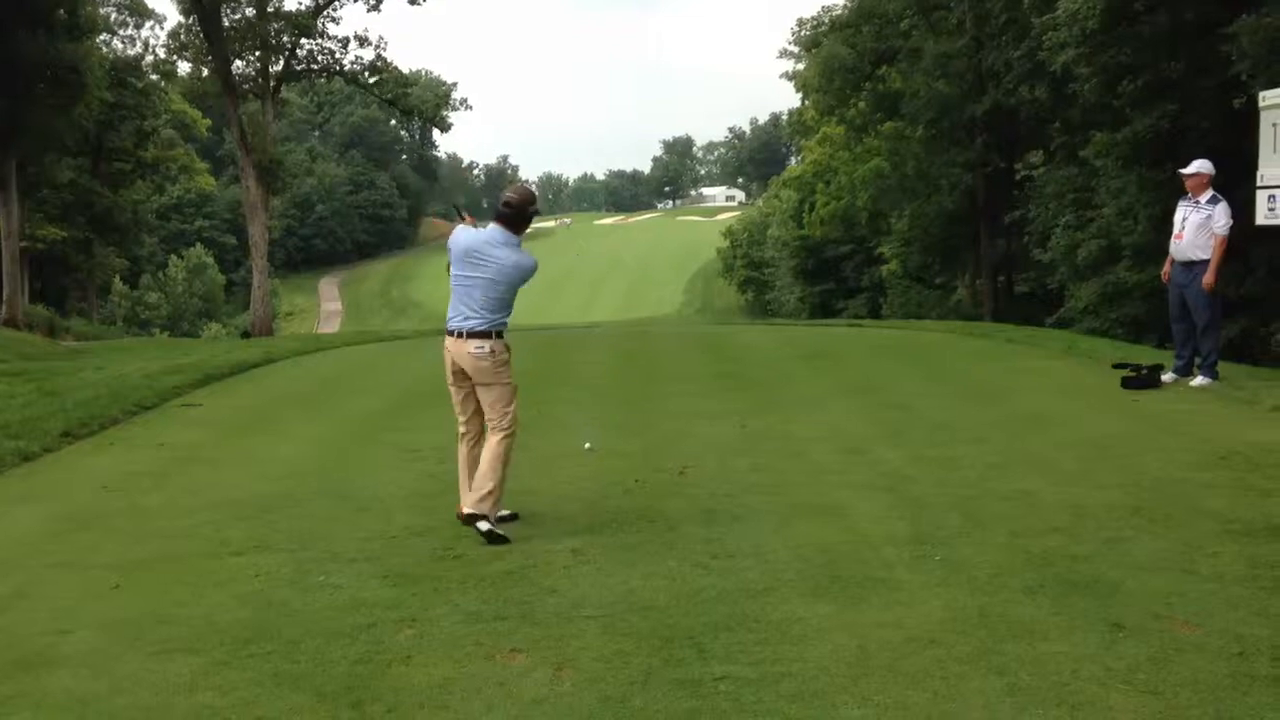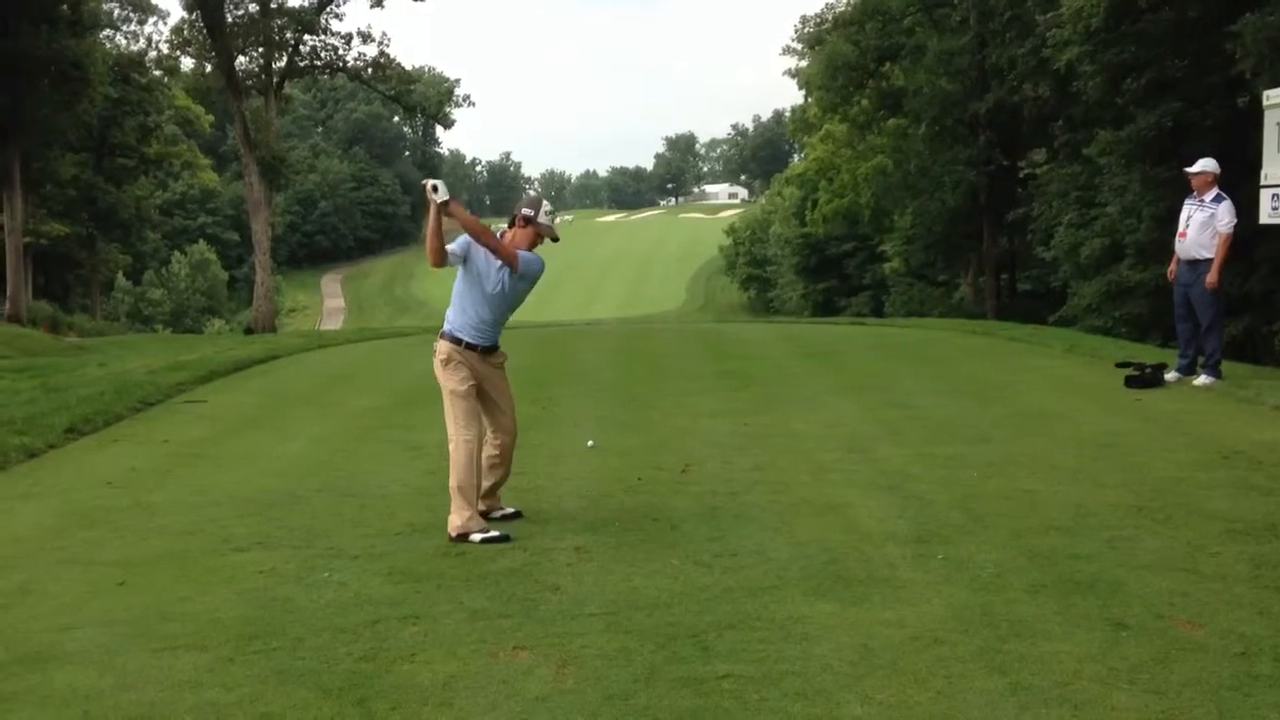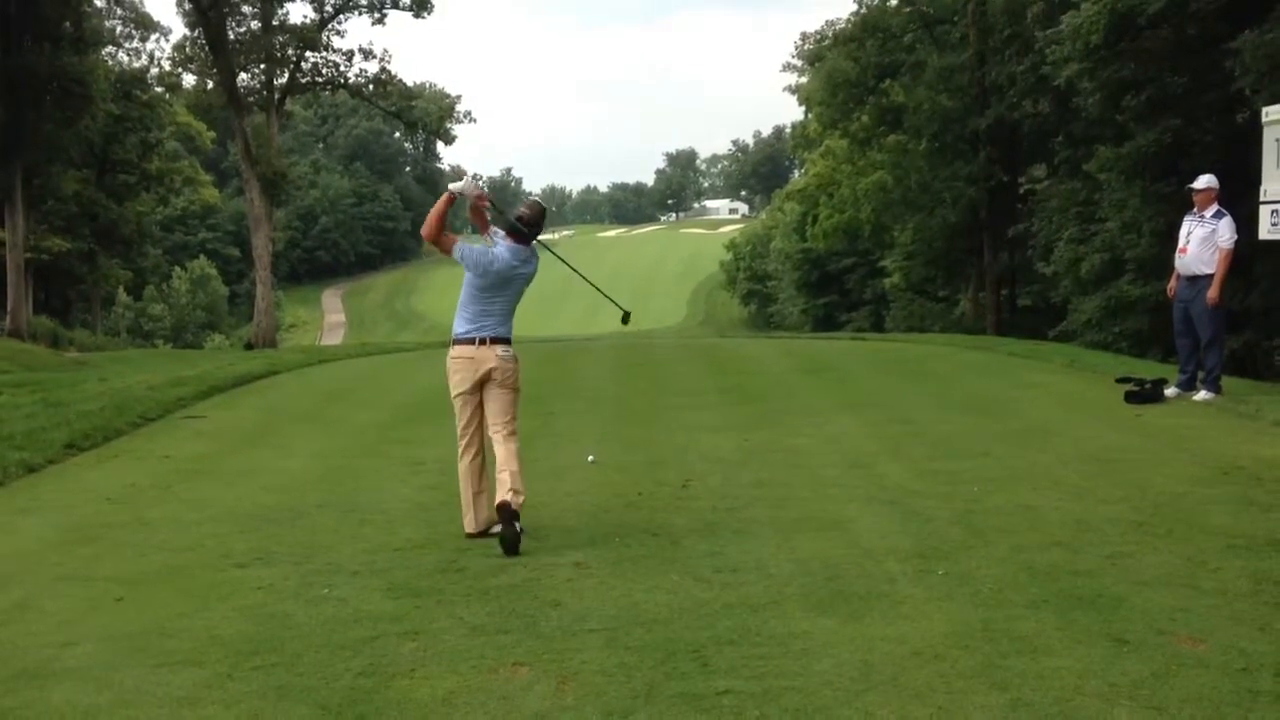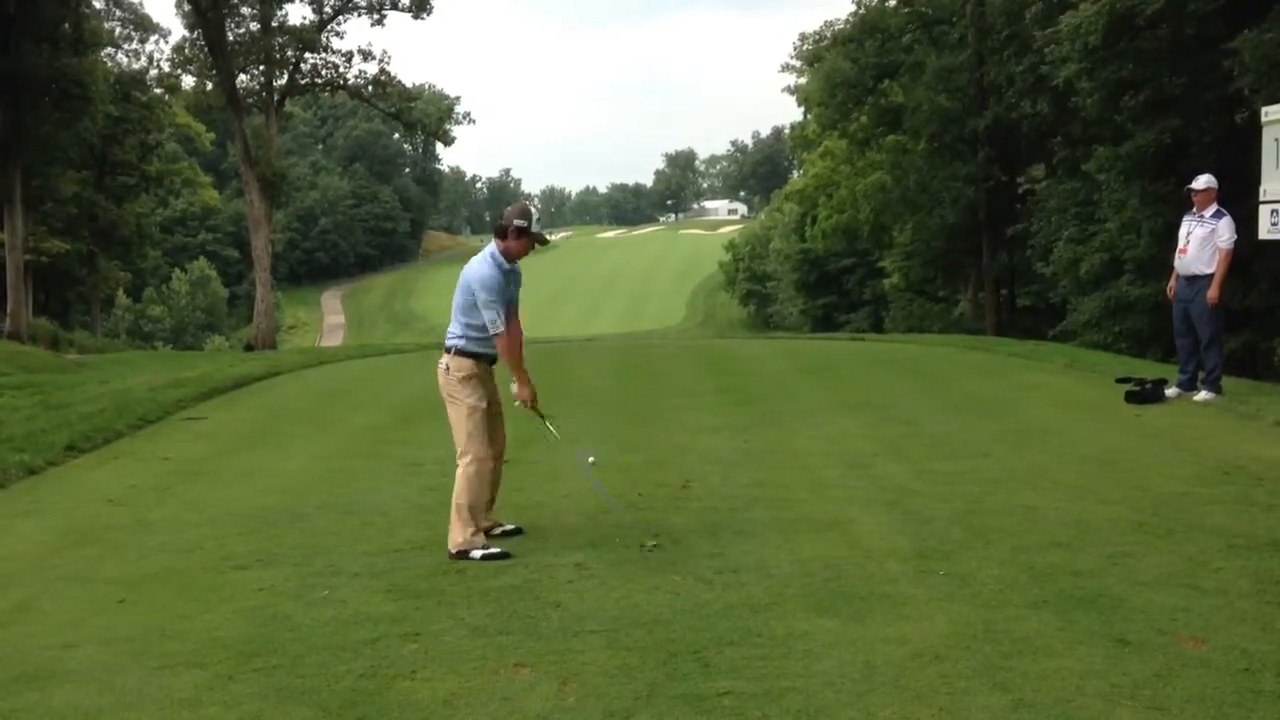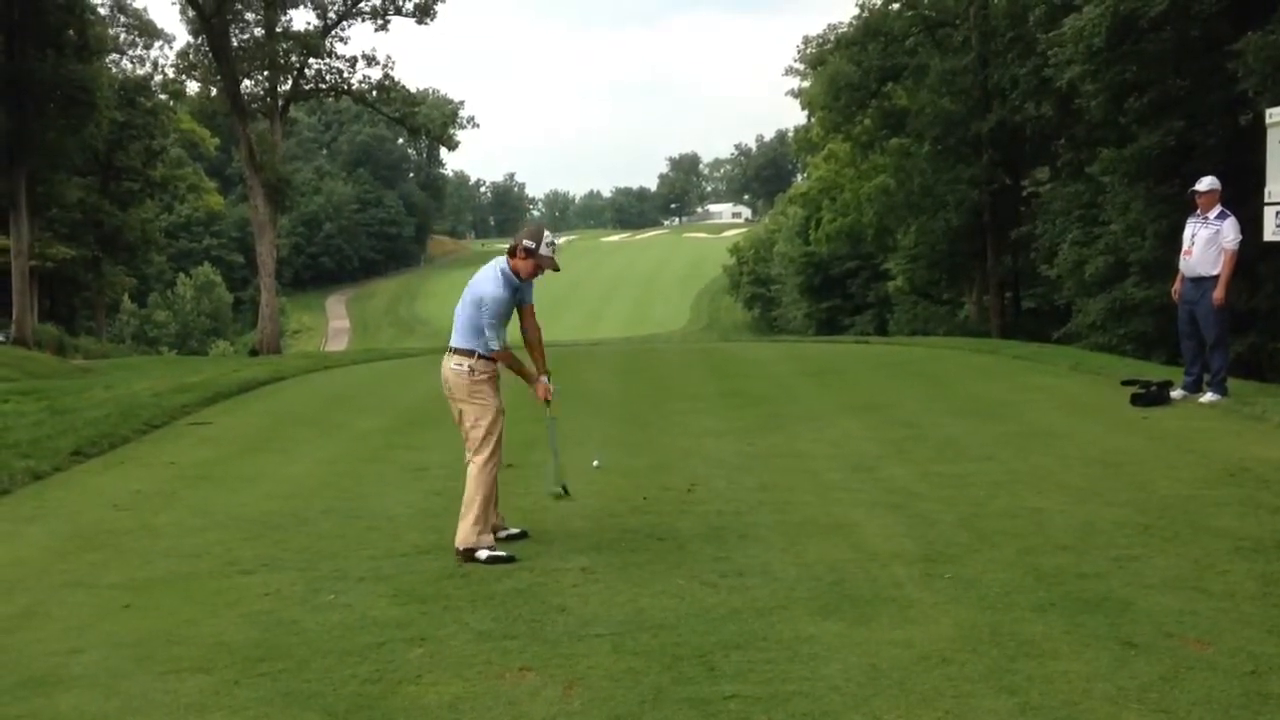
dt=1s
person 1, frame 1
left shoulder: (463, 236)
right shoulder: (527, 263)
left hip: (454, 344)
right hip: (488, 348)
left knee: (469, 429)
right knee: (501, 428)
left ankle: (477, 505)
right ankle: (477, 505)
person 1, frame 2
left shoulder: (534, 265)
right shoulder: (471, 244)
left elbow: (490, 242)
right elbow: (436, 259)
left wrist: (451, 205)
right wrist: (435, 209)
left hip: (490, 356)
right hip: (454, 353)
left knee: (504, 432)
right knee: (466, 436)
left ankle: (486, 502)
right ankle: (463, 522)
person 1, frame 3
left shoulder: (486, 260)
right shoulder: (530, 261)
left elbow: (429, 234)
right elbow: (488, 226)
left wrist: (453, 193)
right wrist: (473, 199)
left hip: (463, 356)
right hip: (501, 355)
left knee: (469, 442)
right knee: (503, 434)
left ankle: (477, 520)
right ankle: (508, 502)
person 1, frame 4
left shoulder: (511, 271)
right shoulder: (486, 273)
left elbow: (513, 324)
right elbow: (501, 334)
left wrist: (520, 378)
right wrist: (523, 381)
left hip: (476, 366)
right hip: (462, 368)
left knee: (494, 447)
right knee: (474, 453)
left ankle: (483, 519)
right ankle: (464, 540)
person 1, frame 5
left shoulder: (519, 276)
right shoulder: (494, 290)
left elbow: (530, 326)
right elbow: (499, 348)
left wrist: (543, 373)
right wrist: (533, 381)
left hip: (464, 366)
right hip: (473, 370)
left knee: (482, 450)
right knee: (485, 454)
left ankle: (489, 523)
right ankle: (472, 541)
person 2, frame 1
left shoulder: (1217, 205)
right shoulder: (1183, 202)
left elbow: (1221, 240)
left wrist: (1211, 272)
right wrist: (1168, 263)
left hip: (1200, 269)
right hip: (1179, 268)
left knee: (1205, 322)
right knee: (1179, 320)
left ankle: (1208, 371)
right ankle: (1181, 367)
person 2, frame 2
left shoulder: (1221, 204)
right shoulder: (1189, 200)
left elbow: (1224, 238)
left wrist: (1214, 271)
right wrist: (1174, 262)
left hip: (1204, 268)
right hip: (1184, 267)
left knee: (1209, 321)
right knee: (1183, 318)
left ankle: (1211, 370)
right ankle: (1185, 366)
person 2, frame 3
left shoulder: (1222, 220)
right shoulder: (1189, 217)
left elbow: (1225, 254)
left wrist: (1215, 287)
right wrist: (1174, 278)
left hip: (1204, 284)
right hip: (1184, 282)
left knee: (1209, 336)
right knee: (1183, 335)
left ankle: (1211, 385)
right ankle: (1185, 381)
person 2, frame 4
left shoulder: (1221, 219)
right shoulder: (1188, 217)
left elbow: (1225, 254)
left wrist: (1215, 287)
right wrist: (1173, 279)
left hip: (1204, 283)
right hip: (1183, 282)
left knee: (1208, 336)
right knee: (1183, 335)
left ankle: (1211, 385)
right ankle: (1186, 381)
person 2, frame 5
left shoulder: (1226, 221)
right shoulder: (1191, 219)
left elbow: (1230, 255)
left wrist: (1221, 288)
right wrist: (1178, 281)
left hip: (1209, 285)
right hip: (1188, 284)
left knee: (1214, 338)
right knee: (1188, 336)
left ankle: (1217, 387)
right ankle: (1191, 383)
